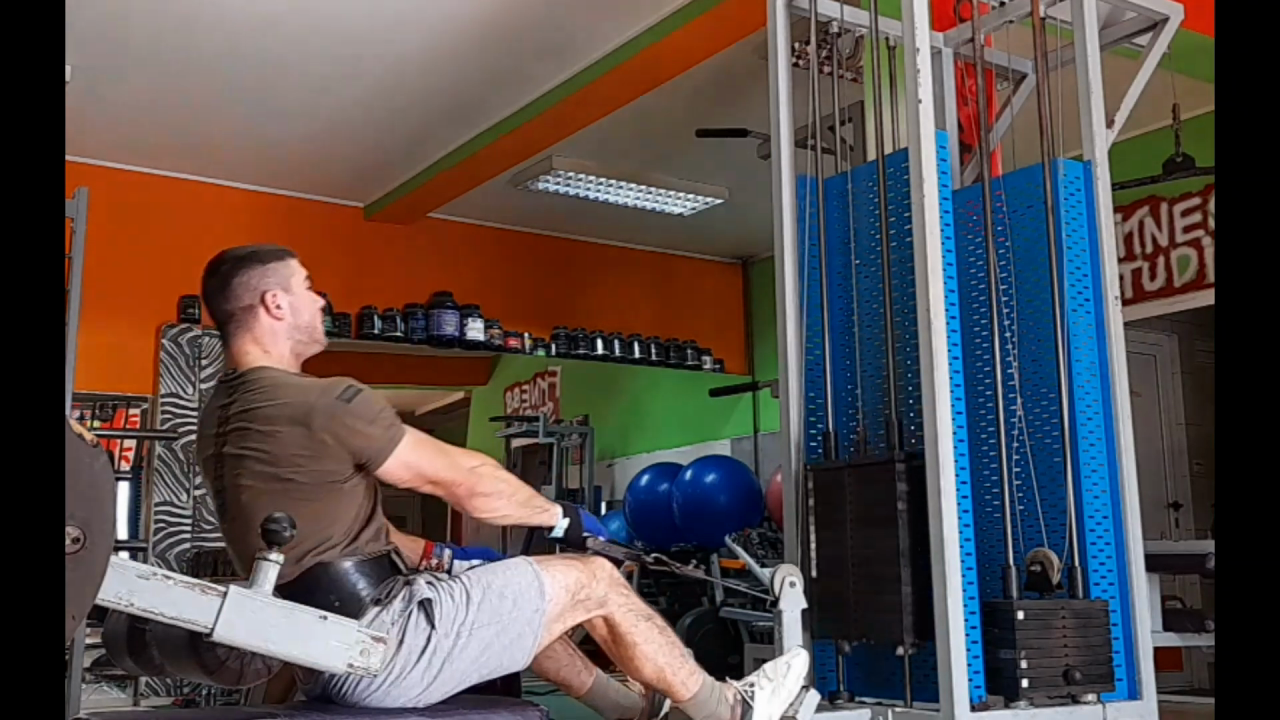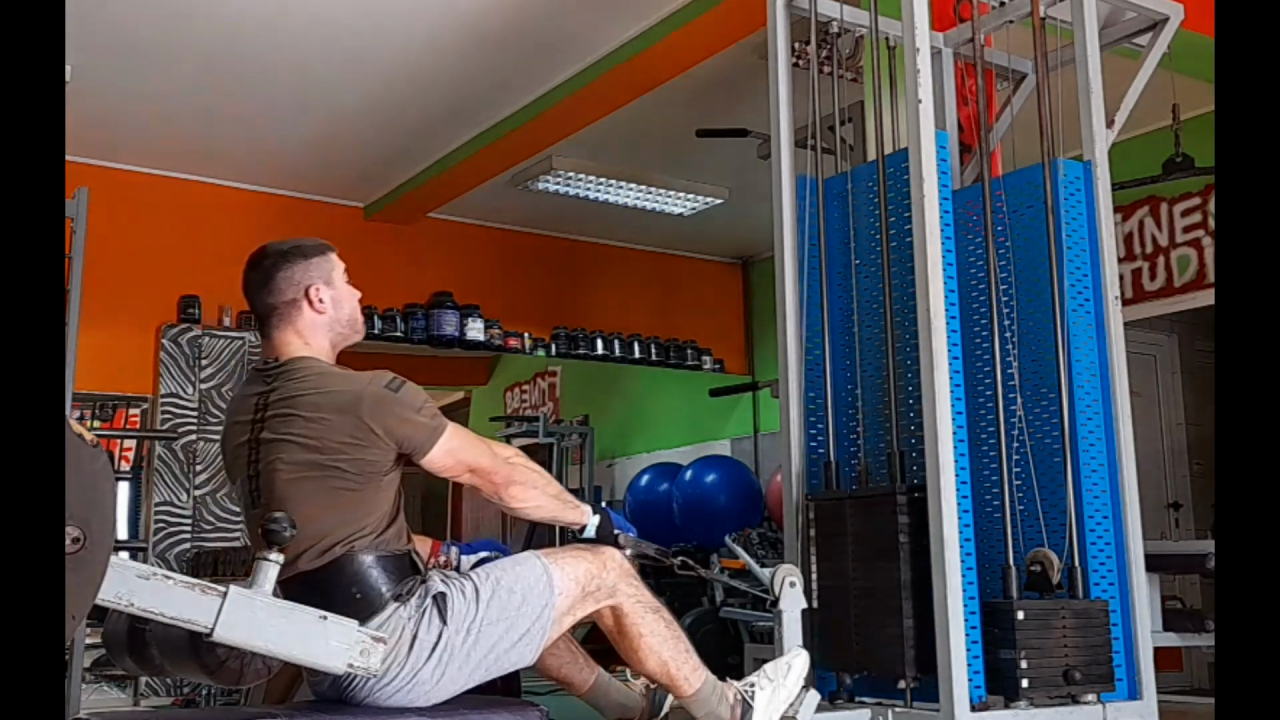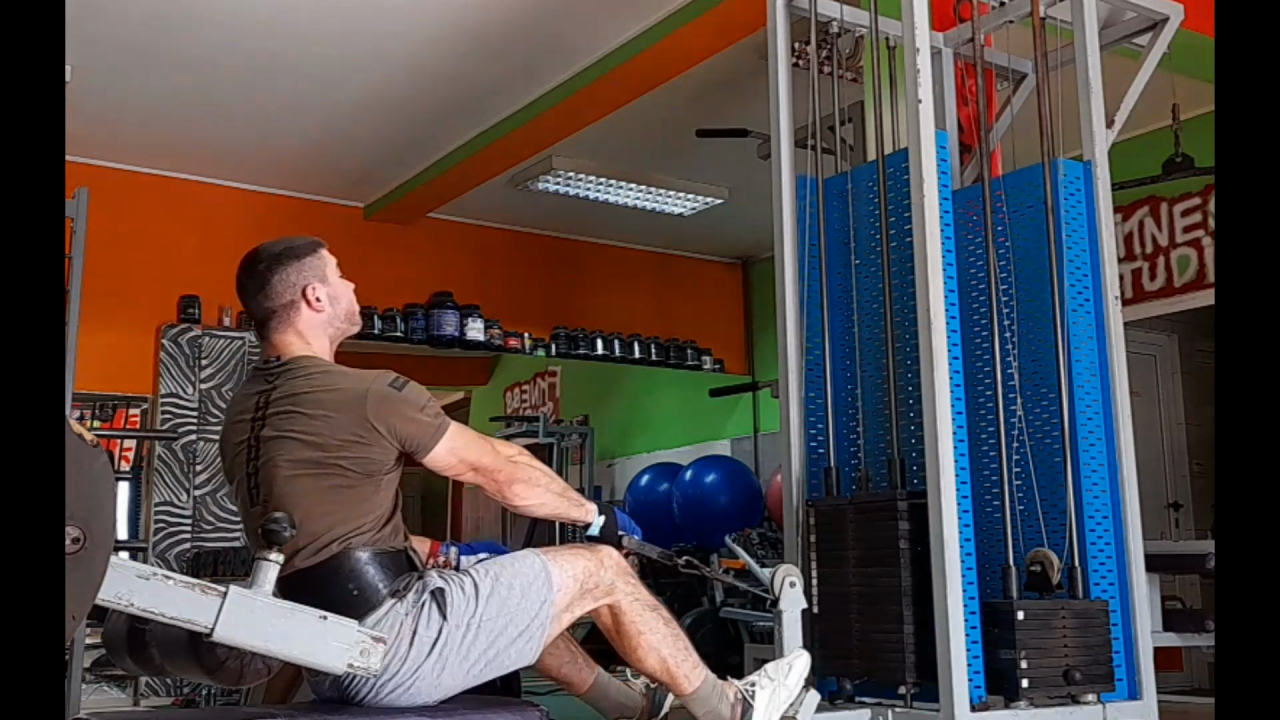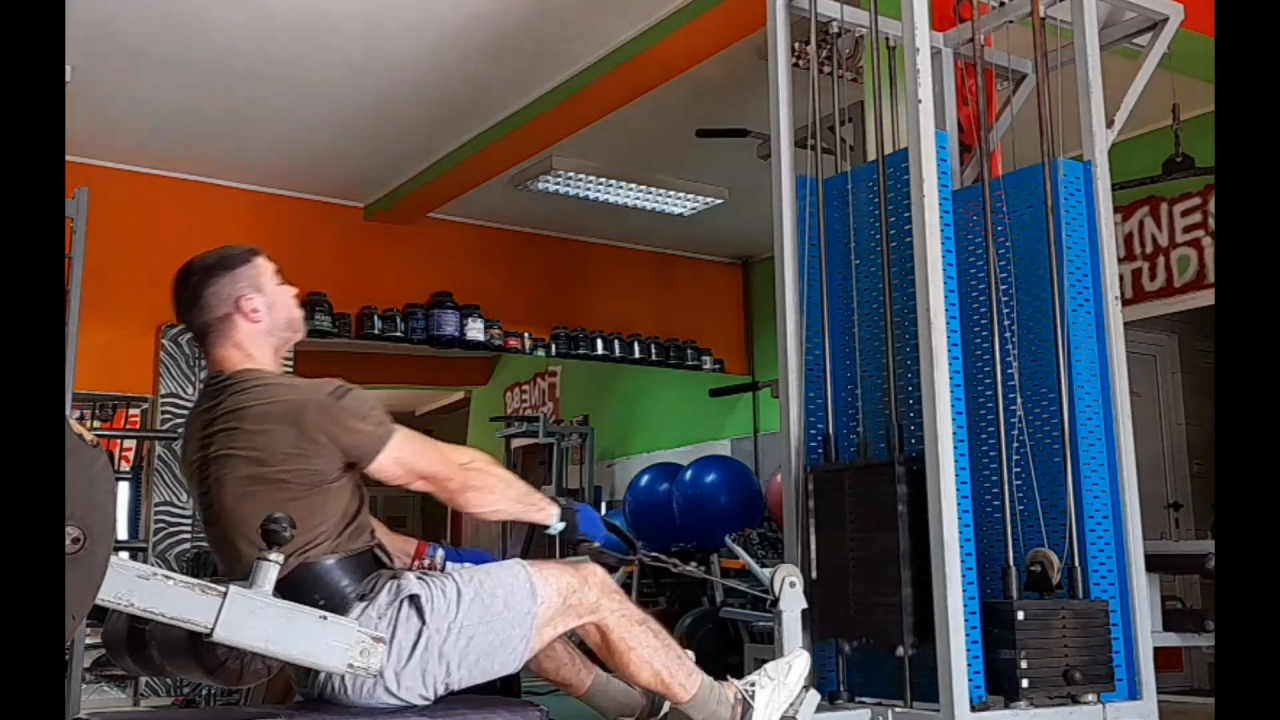
dt=0.2s
person 1, frame 1
left shoulder: (221, 417)
right shoulder: (323, 405)
right elbow: (463, 480)
left wrist: (430, 557)
right wrist: (561, 517)
right hip: (381, 646)
left knee: (504, 595)
right knee: (593, 581)
person 1, frame 2
left shoulder: (245, 411)
right shoulder: (366, 396)
right elbow: (499, 472)
right wrist: (592, 518)
right hip: (390, 646)
left knee: (515, 592)
right knee: (602, 570)
person 1, frame 3
left shoulder: (247, 410)
right shoulder: (367, 395)
right elbow: (502, 471)
right wrist: (596, 515)
right hip: (391, 642)
left knee: (520, 589)
right knee: (601, 569)
person 1, frame 4
left shoulder: (216, 421)
right shoulder: (311, 404)
right elbow: (459, 476)
right wrist: (560, 513)
left knee: (506, 589)
right knee: (588, 590)
